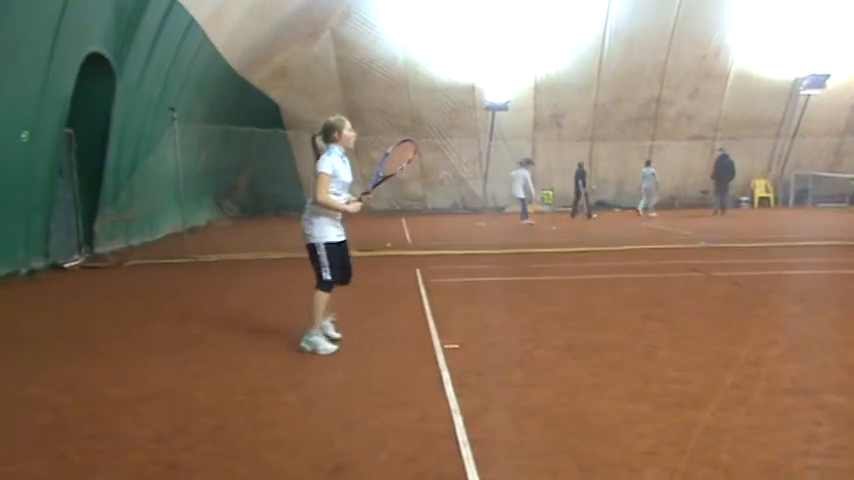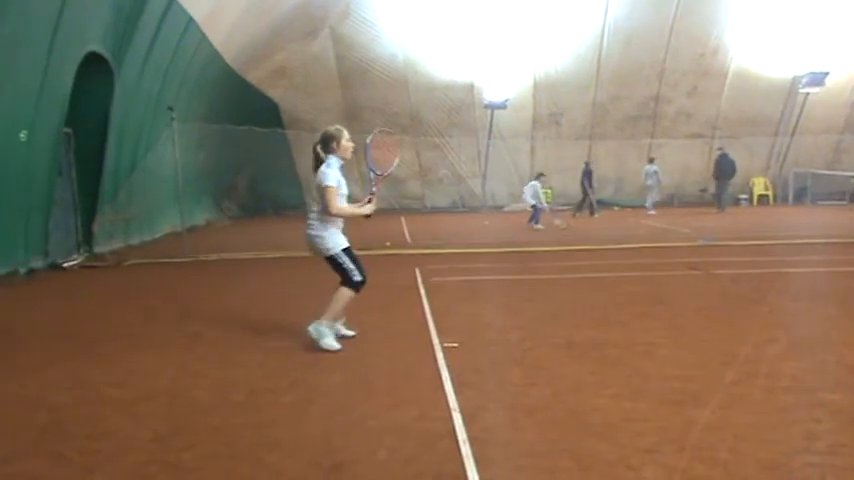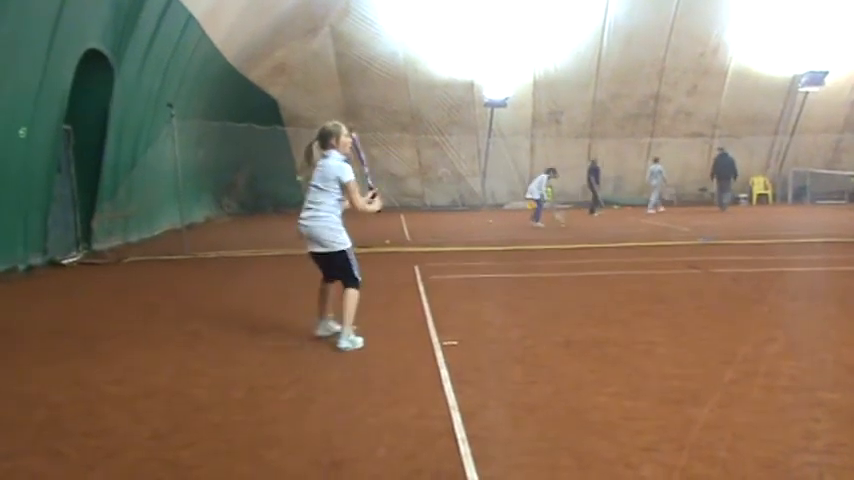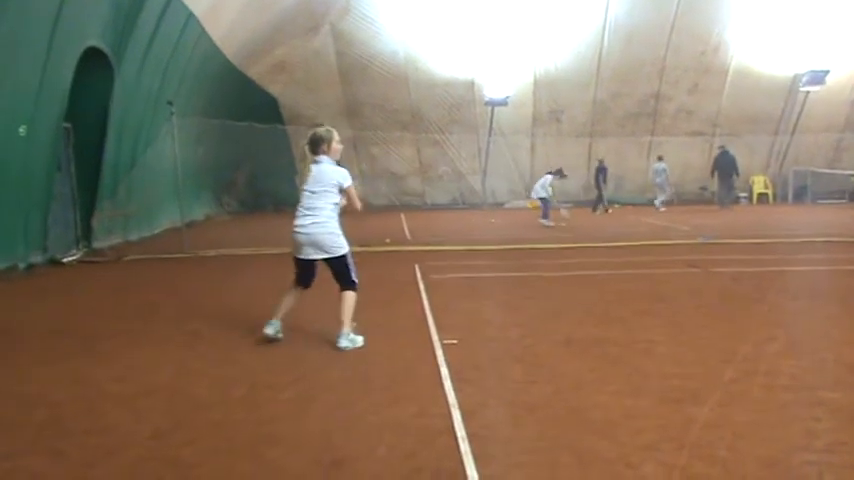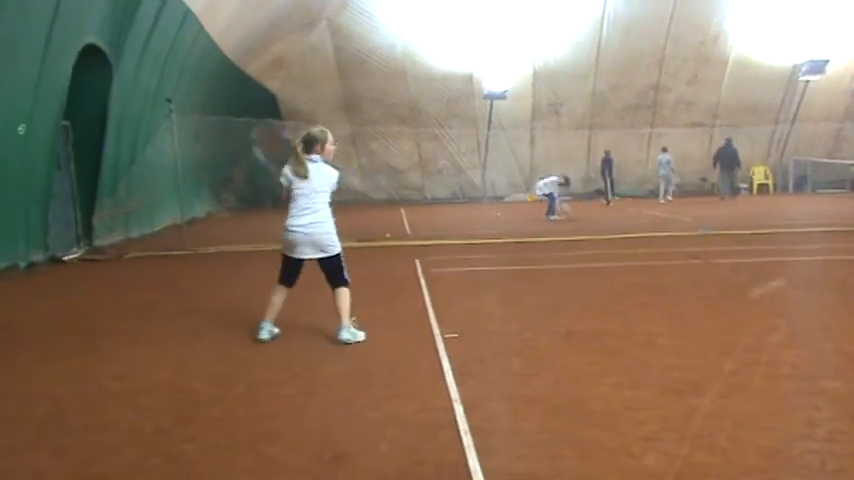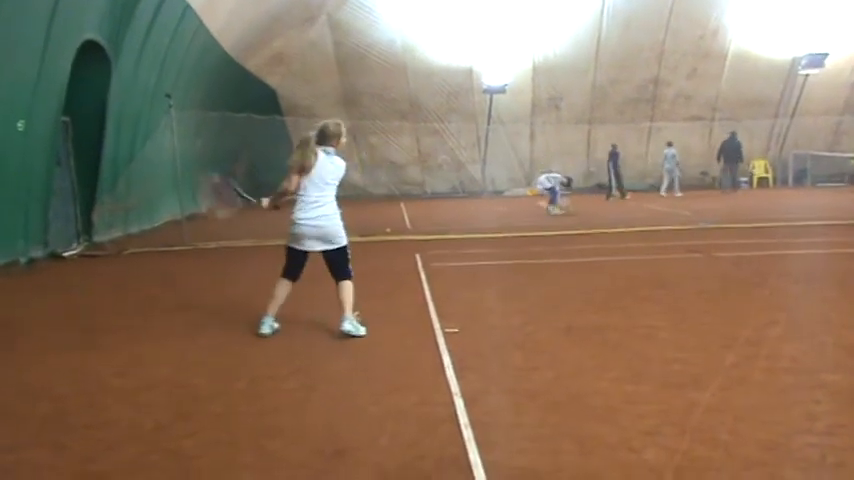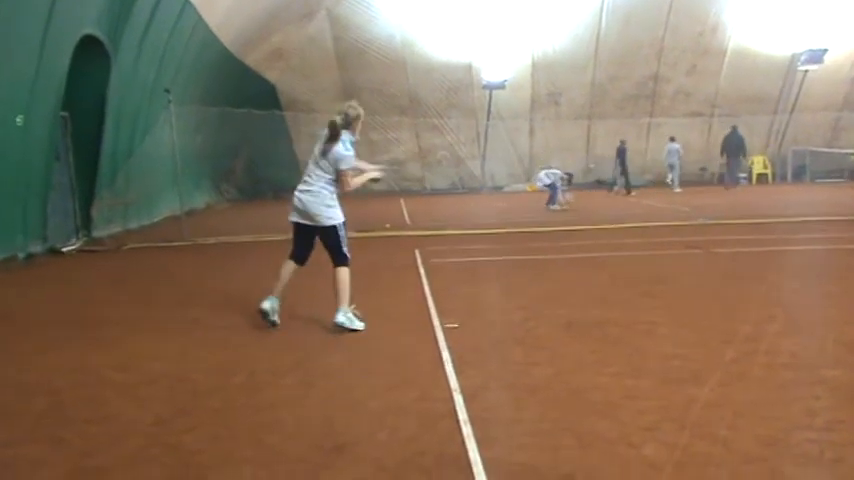
dt=0.2s
person 1, frame 1
left shoulder: (343, 160)
right shoulder: (328, 159)
right elbow: (321, 196)
left wrist: (354, 201)
right wrist: (348, 208)
left hip: (333, 226)
right hip: (319, 225)
left knee: (344, 275)
right knee: (327, 279)
left ankle: (322, 323)
right ankle: (312, 337)
person 1, frame 2
left shoulder: (331, 169)
right shoulder: (331, 171)
right elbow: (333, 209)
left wrist: (360, 205)
right wrist: (363, 211)
left hip: (324, 233)
right hip: (325, 234)
left knee: (350, 278)
right knee: (356, 280)
left ankle: (334, 325)
right ankle: (321, 325)
person 1, frame 3
left shoulder: (318, 165)
right shoulder: (342, 167)
right elbow: (357, 205)
left wrist: (365, 198)
right wrist: (373, 206)
left hip: (308, 228)
right hip: (329, 230)
left knee: (330, 275)
right knee: (352, 281)
left ankle: (324, 323)
right ankle: (347, 335)
person 1, frame 4
left shoulder: (304, 172)
right shoulder: (341, 173)
right elbow: (356, 206)
right wrist: (344, 199)
left hip: (302, 234)
right hip: (329, 236)
left knee: (302, 283)
right knee: (349, 284)
left ankle: (274, 324)
right ankle: (346, 335)
person 1, frame 5
left shoulder: (291, 169)
right shoulder: (332, 174)
left hip: (294, 234)
right hip: (323, 235)
left knee: (285, 282)
right knee: (340, 283)
left ankle: (266, 327)
right ankle: (346, 328)
person 1, frame 6
left shoulder: (303, 155)
right shoulder: (339, 164)
left elbow: (290, 187)
left wrist: (274, 199)
left hip: (301, 227)
right hip: (330, 228)
left knee: (289, 274)
right knee: (343, 275)
left ankle: (268, 322)
right ankle: (349, 321)
person 1, frame 7
left shoulder: (330, 136)
right shoulder: (345, 150)
right elbow: (347, 186)
left wrist: (369, 167)
right wrist: (369, 175)
left hip: (302, 203)
right hip: (323, 207)
left knee: (297, 256)
right knee: (341, 259)
left ankle: (272, 302)
right ankle: (344, 313)
